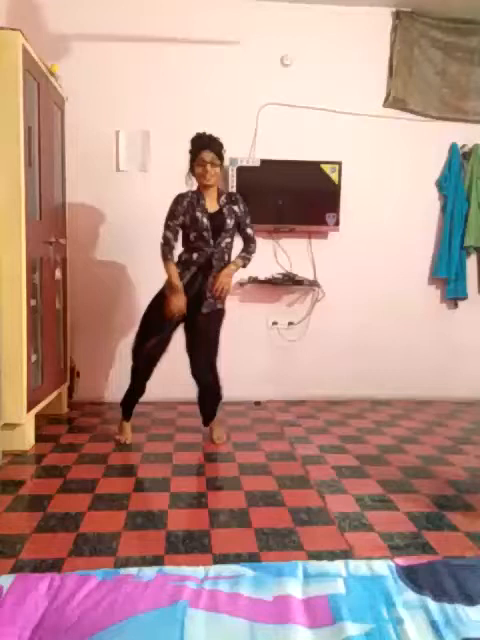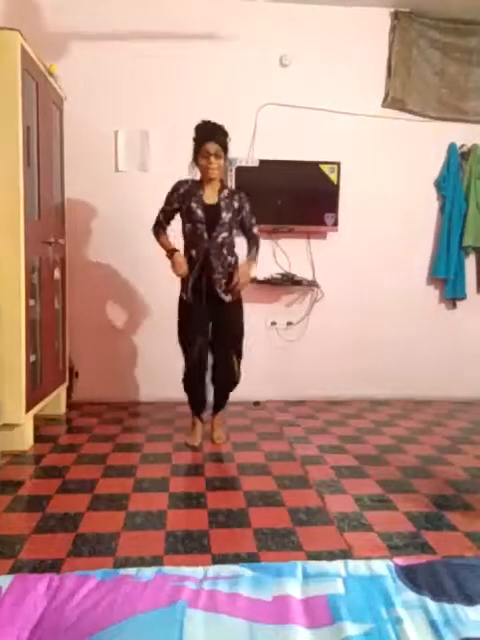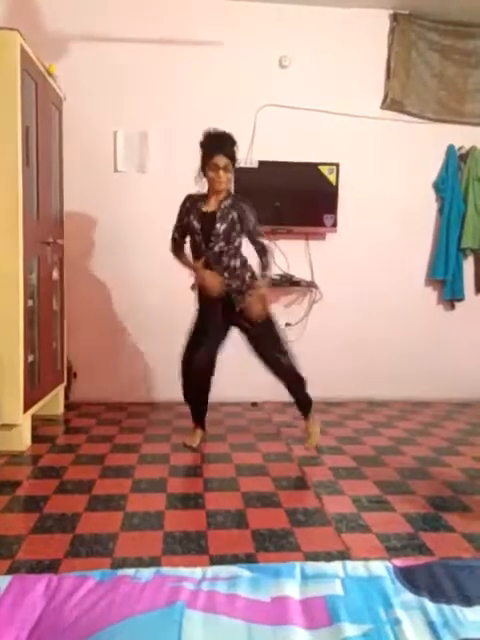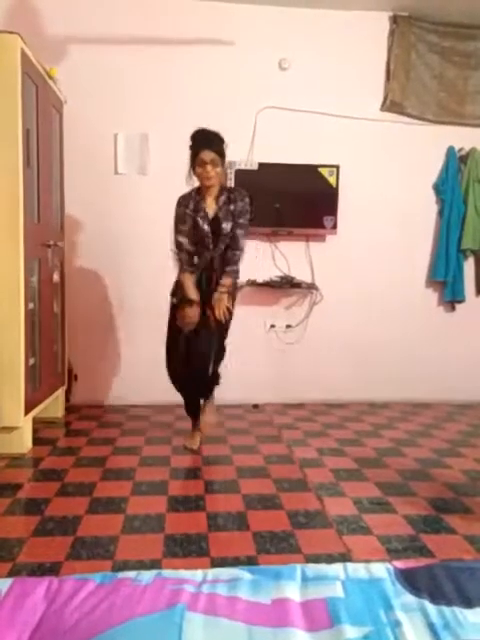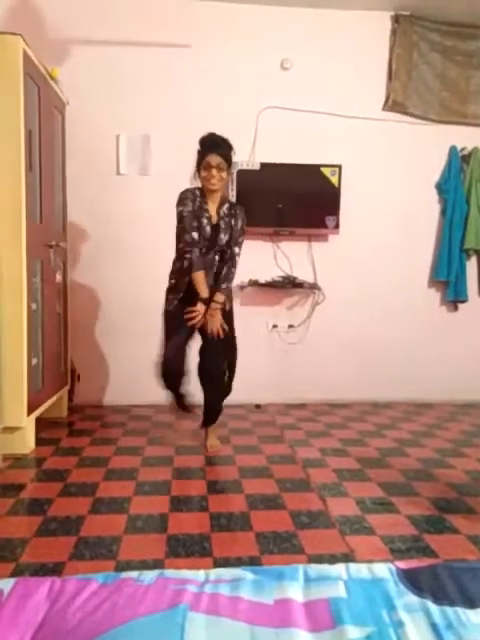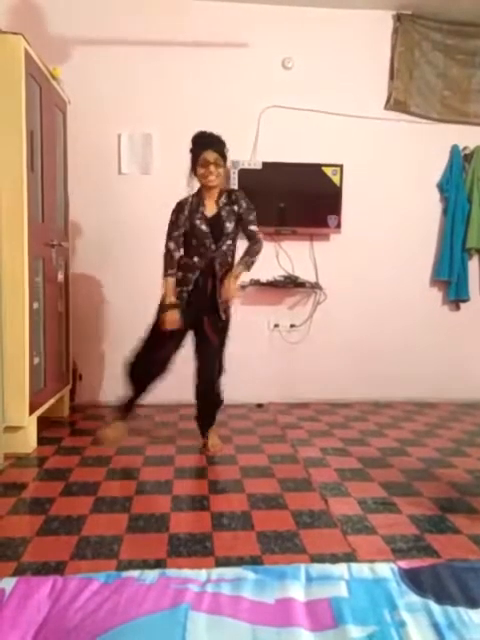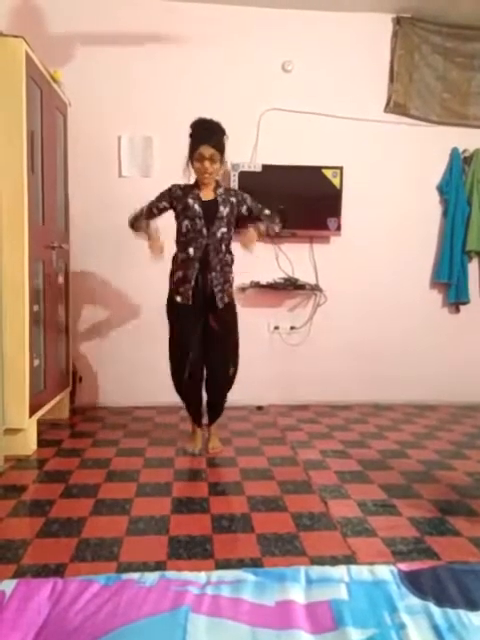
dt=0.5s
person 1, frame 1
left shoulder: (235, 203)
right shoulder: (184, 202)
left elbow: (251, 243)
right elbow: (167, 245)
left wrist: (231, 269)
right wrist: (175, 289)
left hip: (213, 289)
right hip: (183, 282)
left knee: (204, 362)
right knee: (147, 350)
left ankle: (211, 419)
right ankle: (126, 417)
person 1, frame 2
left shoulder: (237, 198)
right shoulder: (183, 191)
left elbow: (253, 235)
right elbow: (159, 228)
left wrist: (249, 262)
right wrist: (174, 253)
left hip: (225, 283)
right hip: (194, 283)
left knee: (228, 354)
right knee: (194, 355)
left ankle: (217, 414)
right ankle: (197, 419)
person 1, frame 3
left shoulder: (239, 208)
right shoulder: (190, 204)
left elbow: (262, 249)
right elbow: (176, 247)
left wrist: (259, 290)
right wrist: (199, 270)
left hip: (243, 291)
right hip: (213, 296)
left knee: (274, 354)
right knee: (196, 361)
left ankle: (309, 416)
right ankle: (198, 425)
person 1, frame 4
left shoulder: (238, 199)
right shoulder: (186, 203)
left elbow: (236, 247)
right elbow: (183, 254)
left wrist: (223, 291)
right wrist: (190, 300)
left hip: (221, 288)
right hip: (188, 289)
left knee: (204, 354)
right knee: (179, 359)
left ankle: (208, 399)
right ankle: (196, 424)
person 1, frame 5
left shoulder: (236, 212)
right shoulder: (188, 199)
left elbow: (231, 262)
right elbow: (192, 249)
left wrist: (217, 306)
right wrist: (204, 300)
left hip: (218, 294)
right hip: (184, 291)
left knee: (218, 366)
right knee: (172, 360)
left ankle: (210, 427)
right ankle: (182, 406)
person 1, frame 6
left shoulder: (237, 201)
right shoulder: (185, 208)
left elbow: (256, 241)
right elbow: (171, 257)
left wrist: (234, 275)
right wrist: (168, 304)
left hip: (217, 295)
right hip: (185, 290)
left knee: (210, 367)
right knee: (152, 357)
left ankle: (208, 430)
right ankle: (122, 417)
person 1, frame 7
left shoulder: (234, 198)
right shoulder: (178, 194)
left elbow: (273, 222)
right elbow: (137, 219)
left wrist: (255, 227)
right wrist: (149, 231)
left hip: (219, 291)
right hip: (184, 290)
left knee: (222, 364)
right knee: (187, 364)
left ankle: (212, 427)
right ankle: (196, 425)
